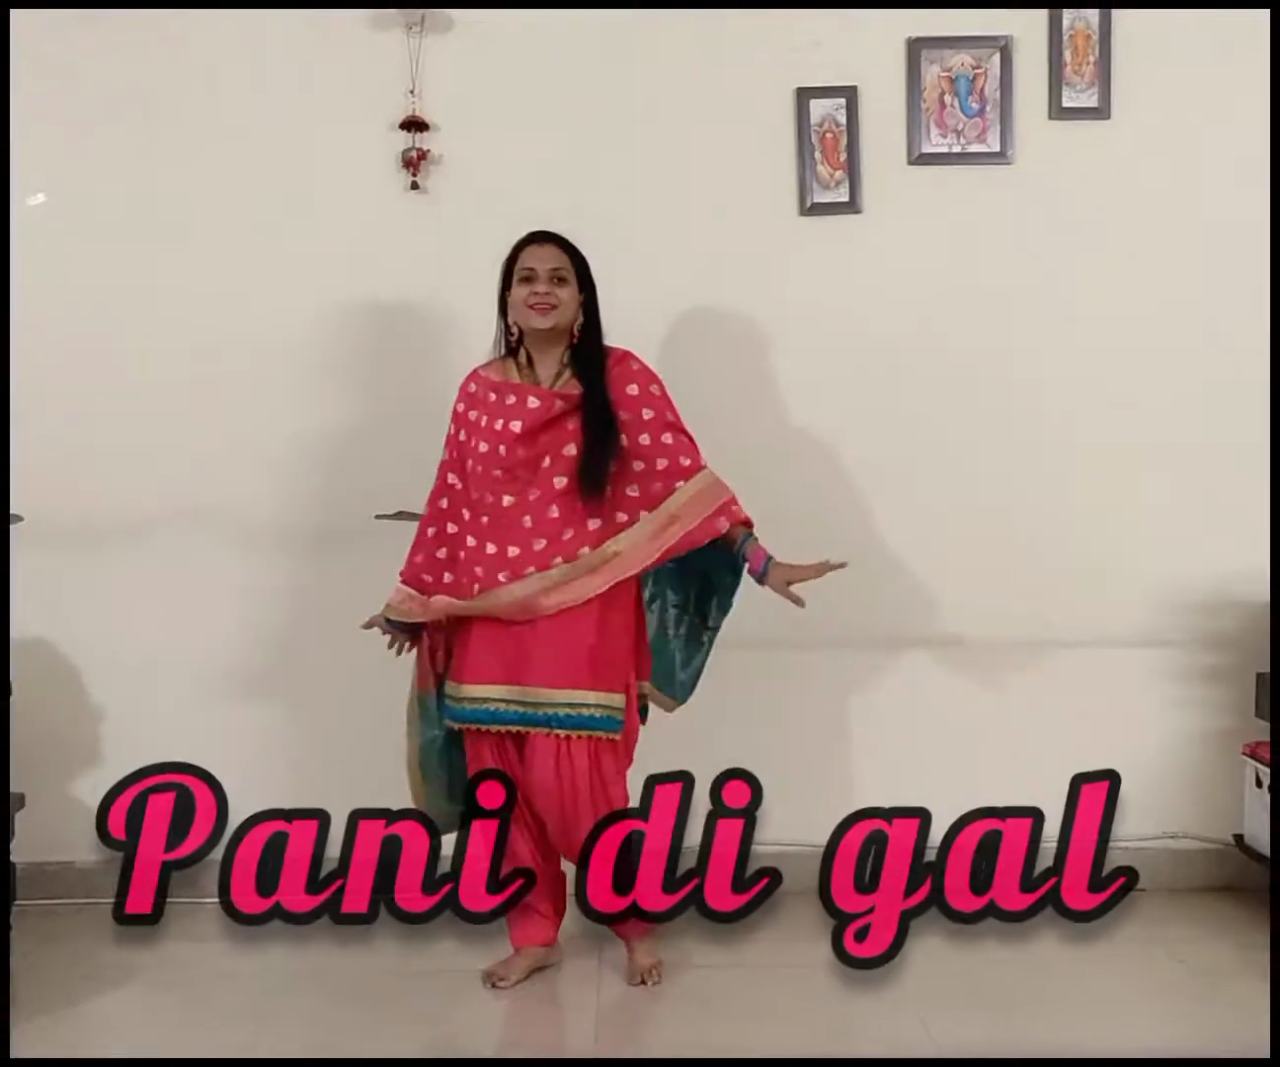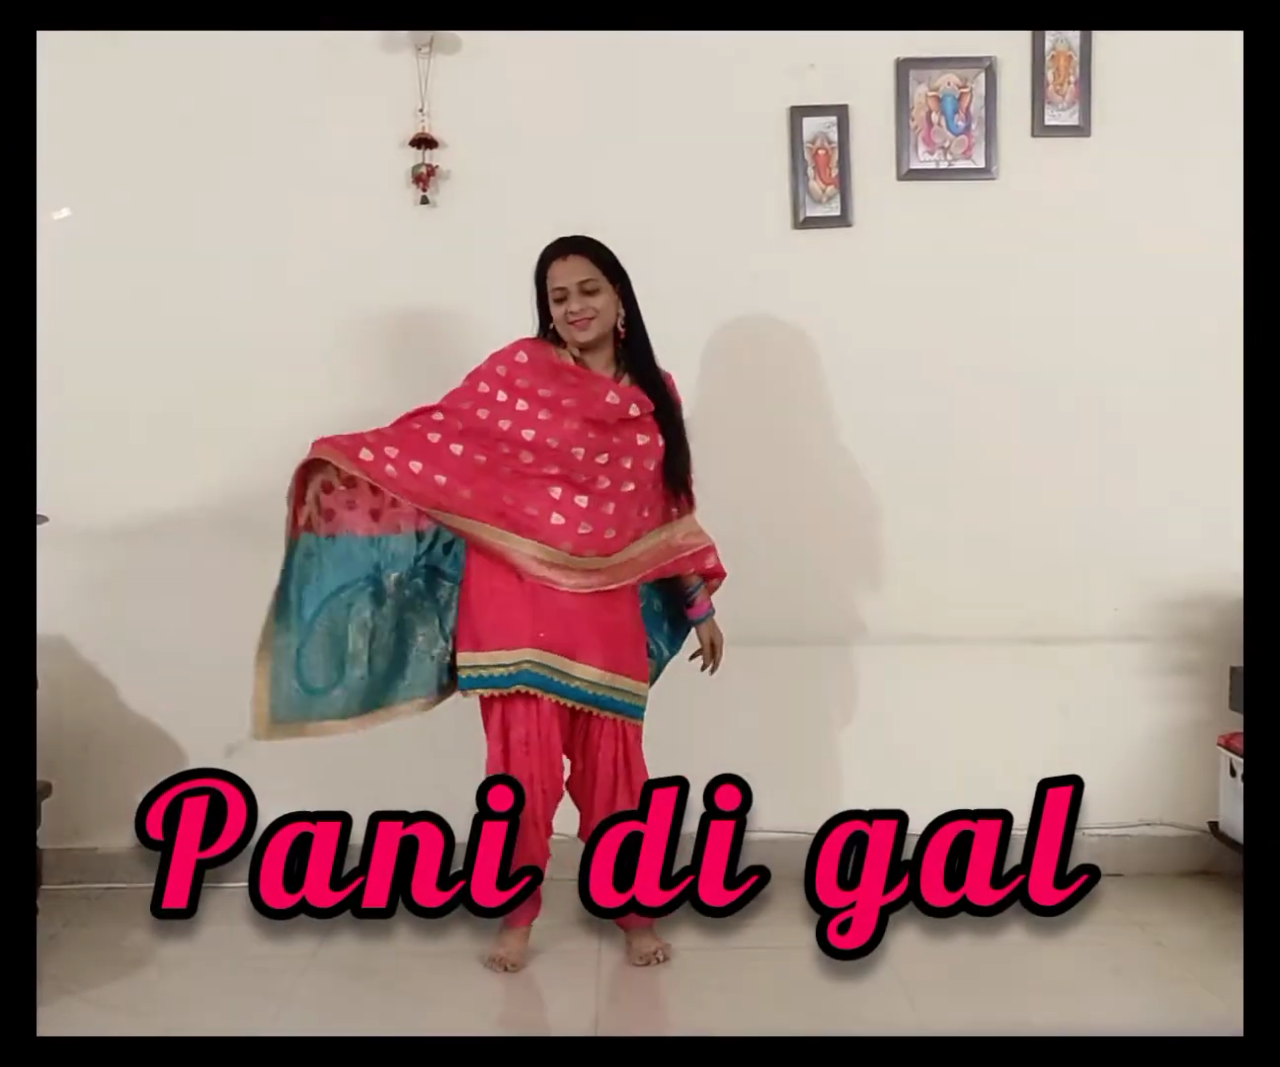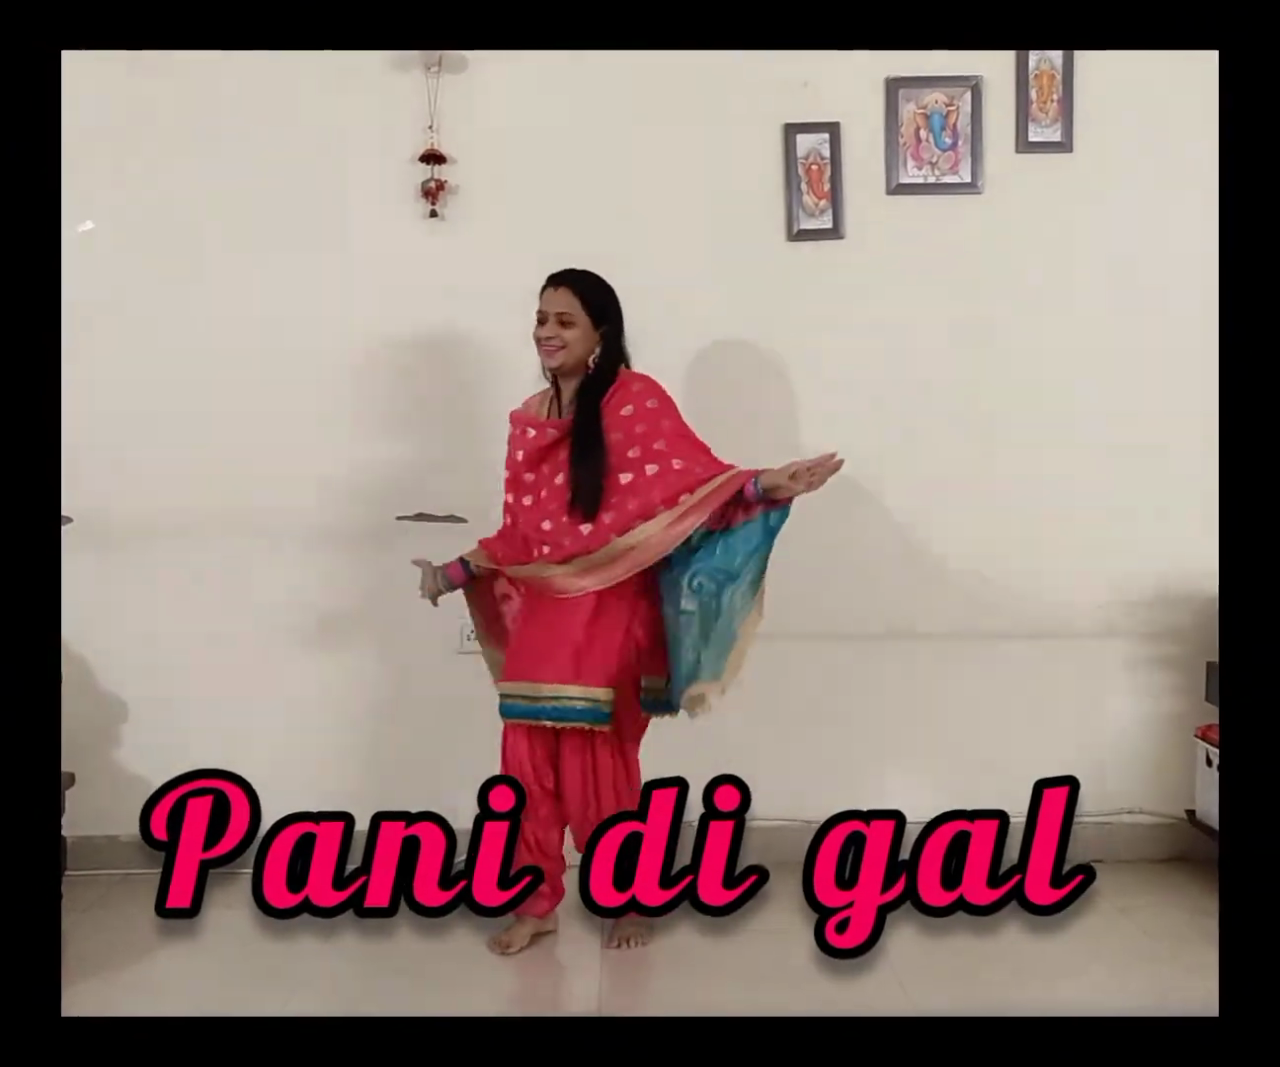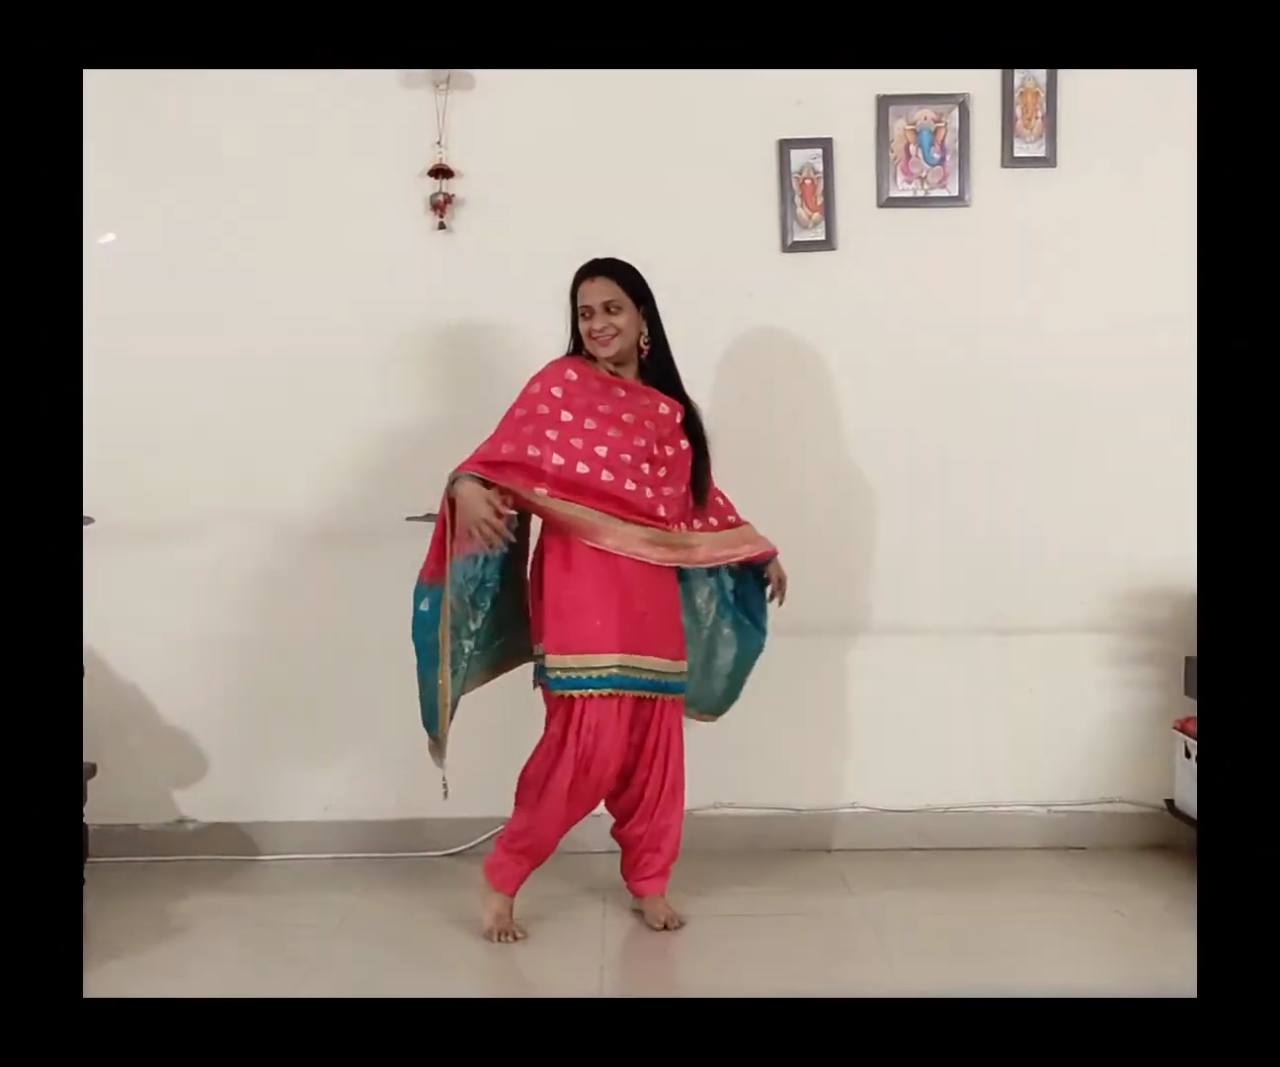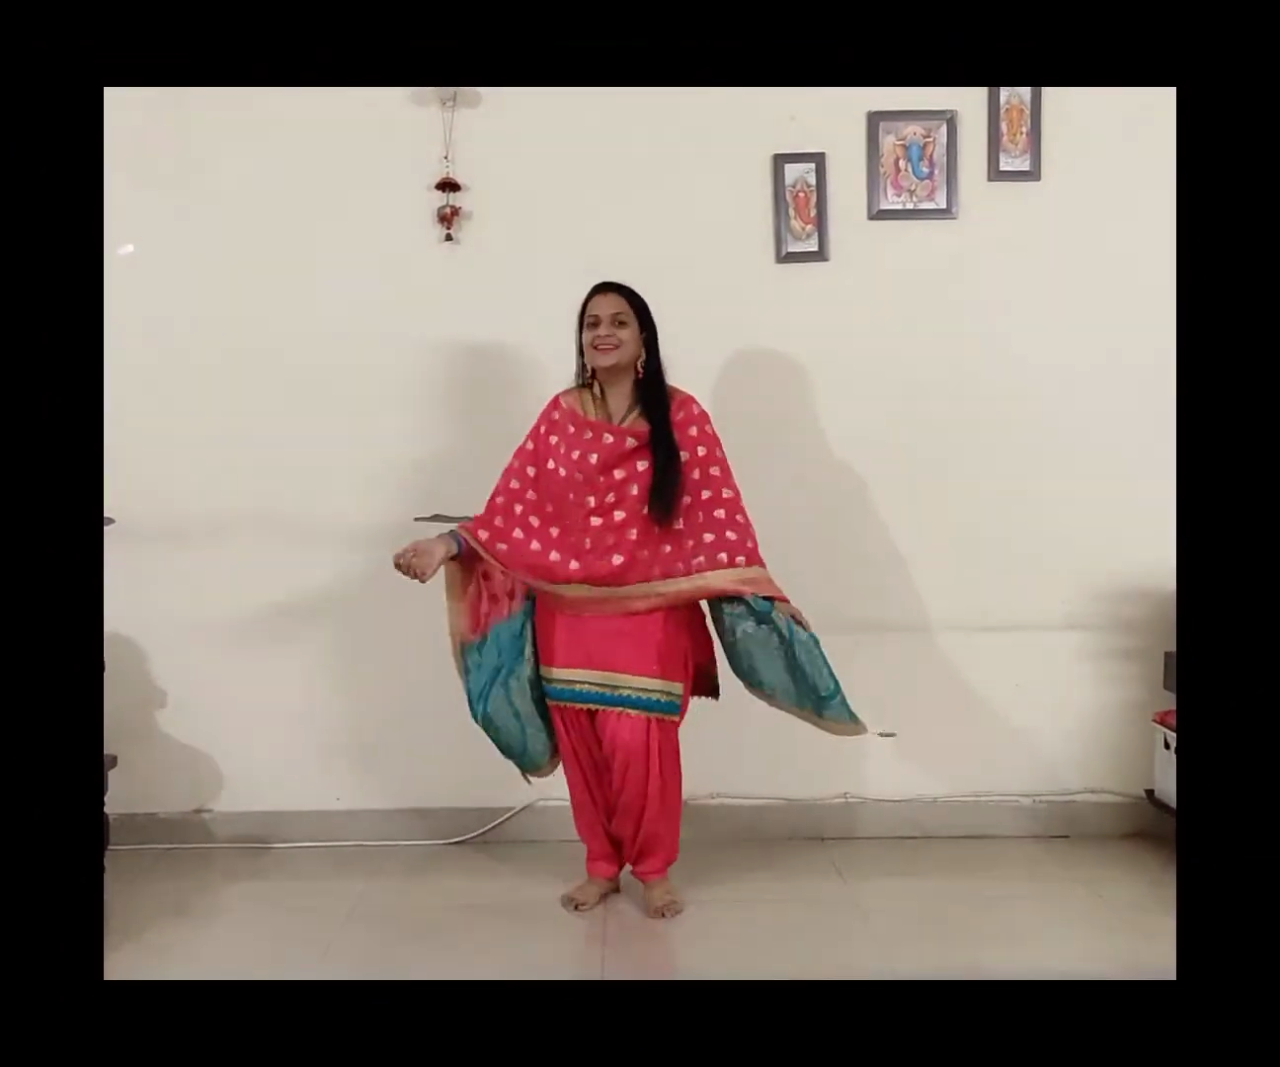
dt=1s
person 1, frame 1
left shoulder: (621, 378)
right shoulder: (479, 390)
left elbow: (681, 481)
right elbow: (450, 507)
left wrist: (762, 562)
right wrist: (414, 605)
left hip: (588, 613)
right hip: (492, 618)
left knee: (576, 781)
right knee: (501, 778)
left ankle: (635, 922)
right ankle: (534, 932)
person 1, frame 2
left shoulder: (655, 393)
right shoulder: (520, 368)
left elbow: (670, 510)
right elbow: (436, 437)
left wrist: (699, 607)
right wrist: (344, 464)
left hip: (608, 602)
right hip: (517, 591)
left knee: (613, 764)
right knee: (523, 762)
left ankle: (633, 910)
right ankle: (515, 913)
person 1, frame 3
left shoulder: (632, 399)
right shoulder: (529, 418)
left elbow: (692, 482)
left wrist: (769, 483)
right wrist: (457, 573)
left hip: (614, 611)
right hip: (542, 614)
left knee: (600, 764)
right knee: (528, 761)
right ankle: (536, 902)
person 1, frame 4
left shoulder: (671, 397)
right shoulder: (562, 383)
left elbow: (697, 493)
right elbow: (504, 459)
left wrist: (758, 551)
right wrist: (467, 485)
left hip: (656, 591)
right hip: (585, 588)
left knee: (655, 740)
right knee: (589, 741)
left ankle: (648, 880)
right ankle: (502, 878)
person 1, frame 5
left shoulder: (681, 415)
right shoulder: (559, 415)
left elbow: (717, 510)
right elbow: (514, 509)
left wrist: (766, 590)
right wrist: (446, 547)
left hip: (652, 610)
right hip: (571, 610)
left knee: (640, 745)
right knee: (583, 746)
left ankle: (654, 870)
right ankle: (603, 865)
